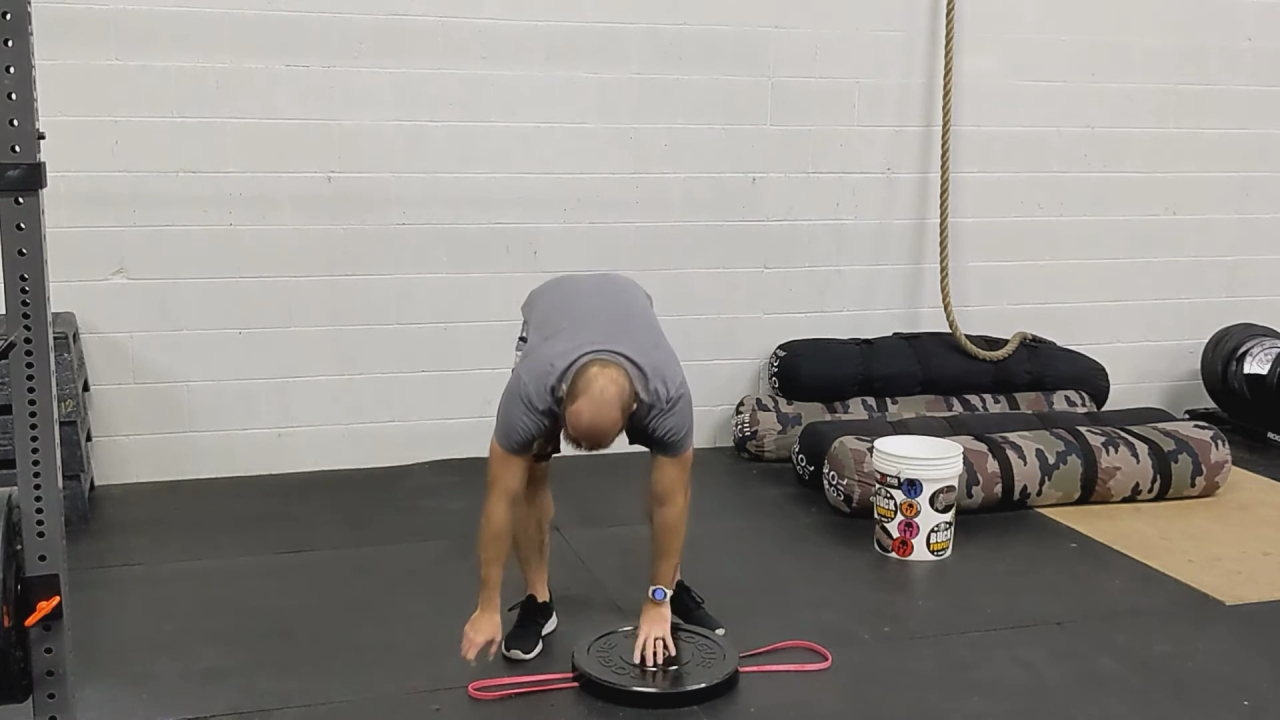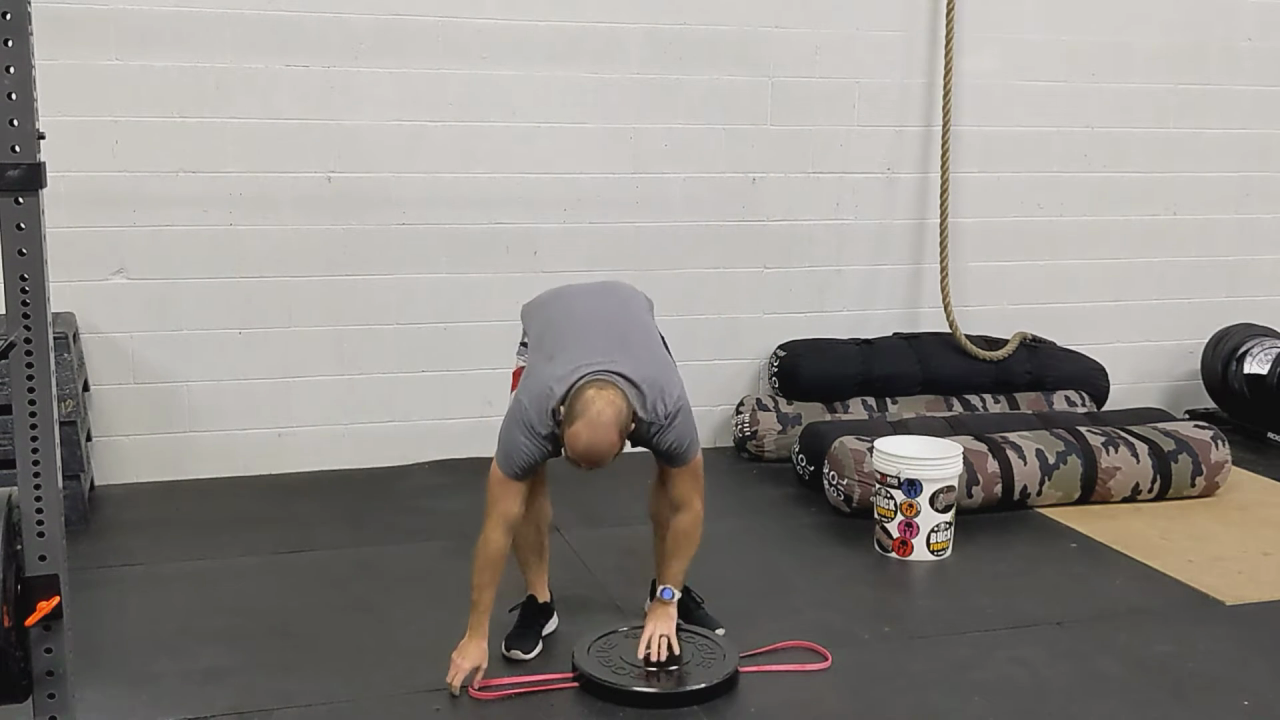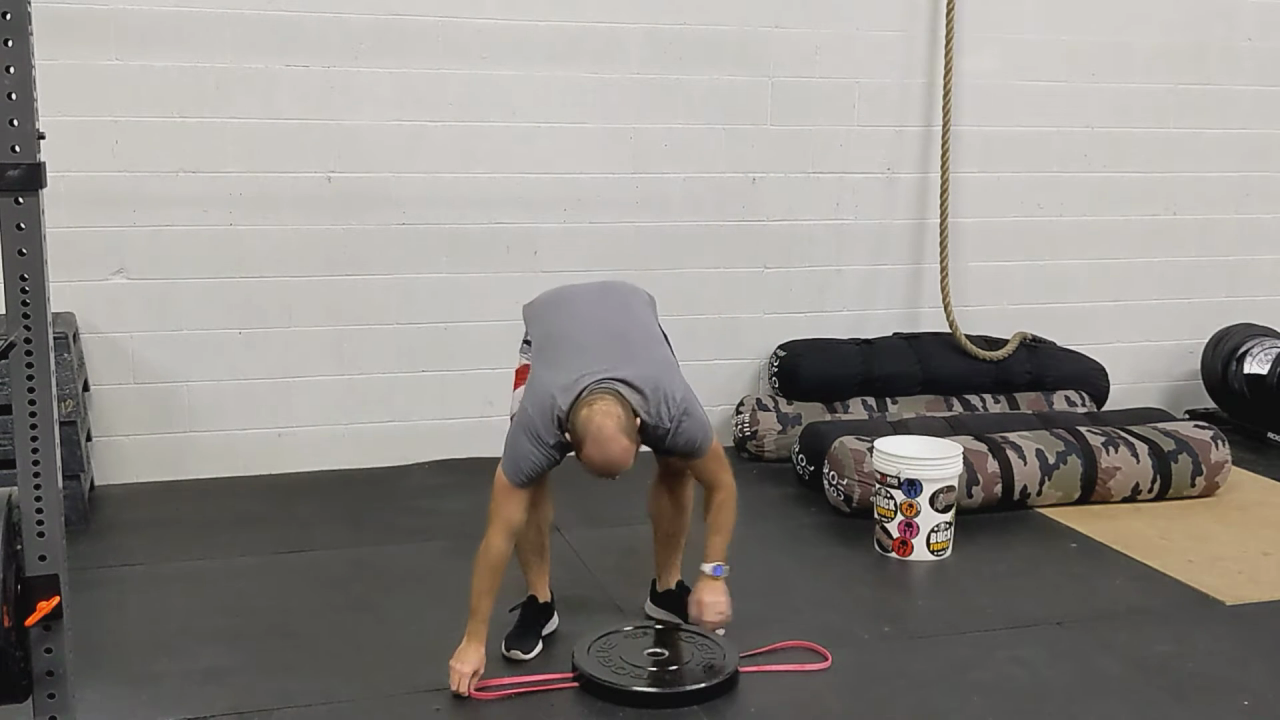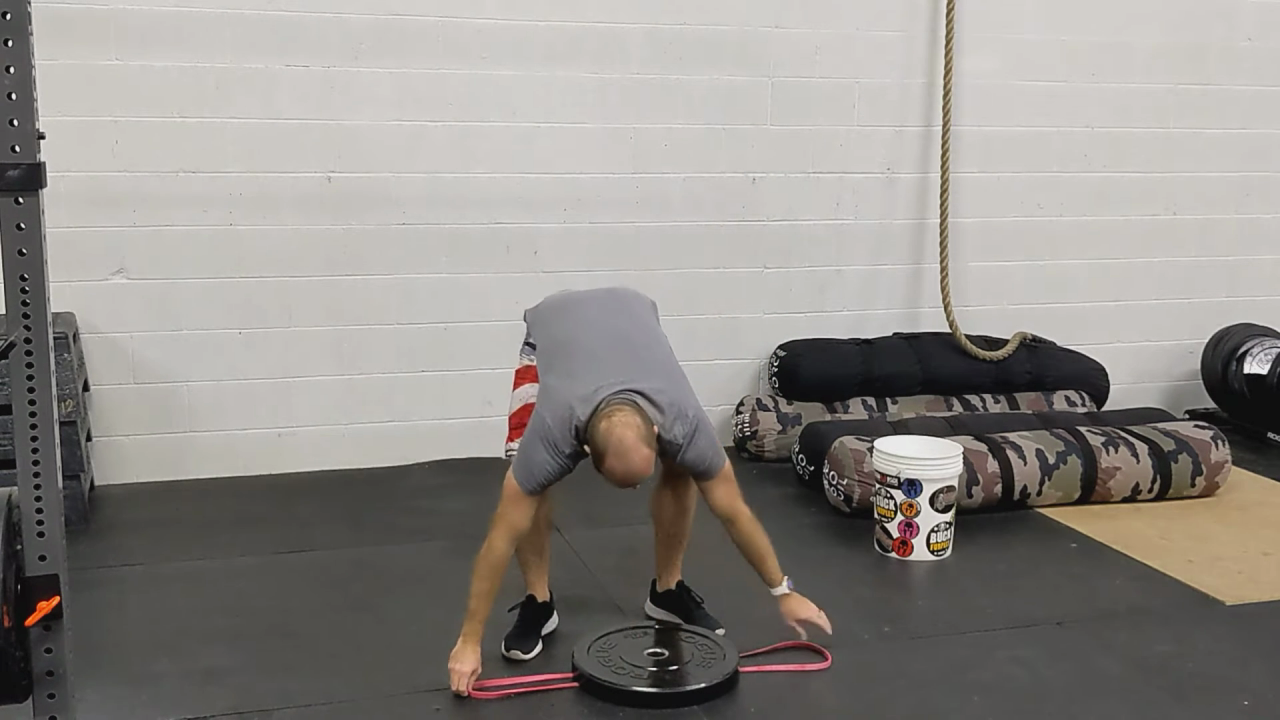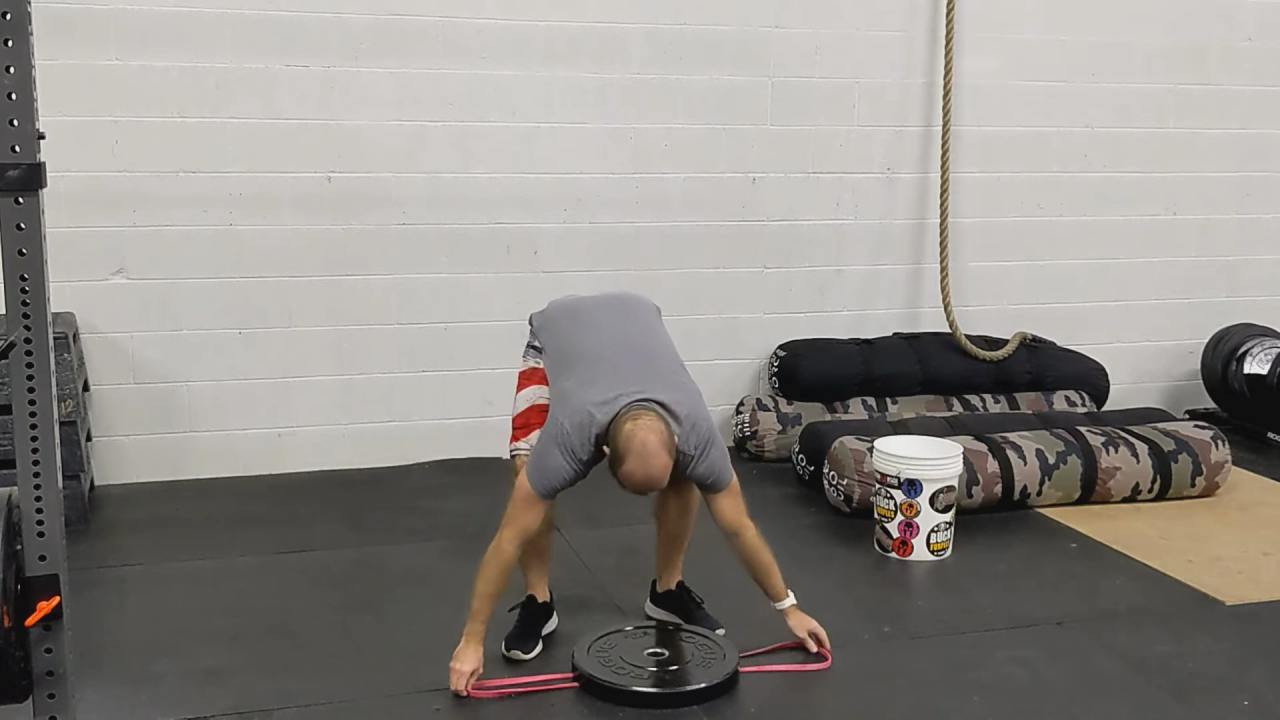
dt=0.2s
person 1, frame 1
left shoulder: (667, 394)
right shoulder: (532, 392)
left elbow: (671, 501)
right elbow: (501, 500)
left wrist: (657, 600)
right wrist: (488, 607)
left knee: (669, 468)
right knee: (529, 467)
left ankle: (674, 588)
right ankle: (538, 601)
person 1, frame 2
left shoulder: (667, 409)
right shoulder: (533, 413)
left elbow: (687, 508)
right elbow: (499, 526)
left wrist: (665, 601)
right wrist: (475, 634)
left knee: (676, 471)
right knee: (526, 475)
left ankle: (672, 592)
right ankle: (538, 603)
person 1, frame 3
left shoulder: (673, 409)
right shoulder: (539, 423)
left elbow: (722, 487)
right elbow: (501, 533)
left wrist: (712, 575)
right wrist: (474, 640)
left knee: (677, 463)
right knee: (528, 478)
left ankle: (667, 589)
right ankle: (539, 603)
person 1, frame 4
left shoulder: (683, 425)
right shoulder: (553, 433)
left elbow: (735, 512)
right elbow: (503, 537)
left wrist: (783, 592)
right wrist: (469, 641)
left knee: (682, 469)
right knee: (525, 473)
left ankle: (668, 591)
right ankle: (537, 603)
person 1, frame 5
left shoulder: (696, 435)
right shoulder: (570, 437)
left elbow: (739, 528)
right elbow: (510, 538)
left wrist: (788, 607)
right wrist: (472, 640)
right hip: (556, 331)
left knee: (685, 475)
right knee: (527, 465)
left ankle: (667, 590)
right ankle: (537, 603)
